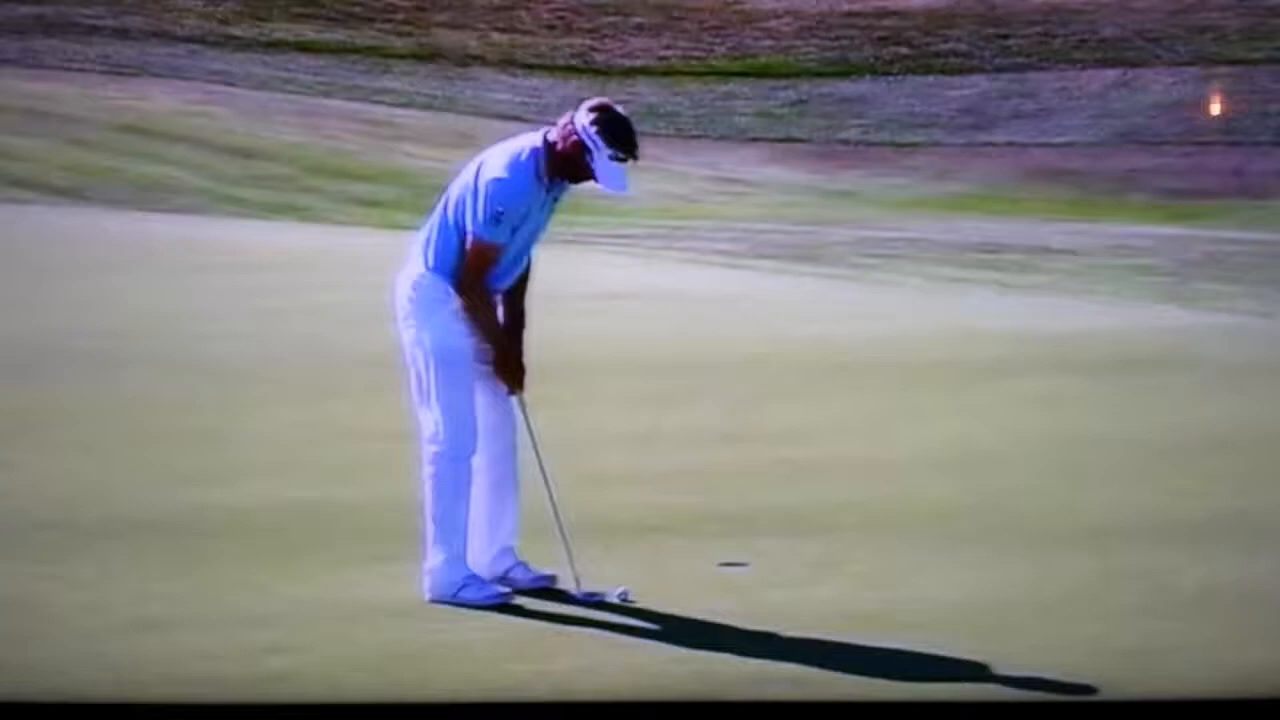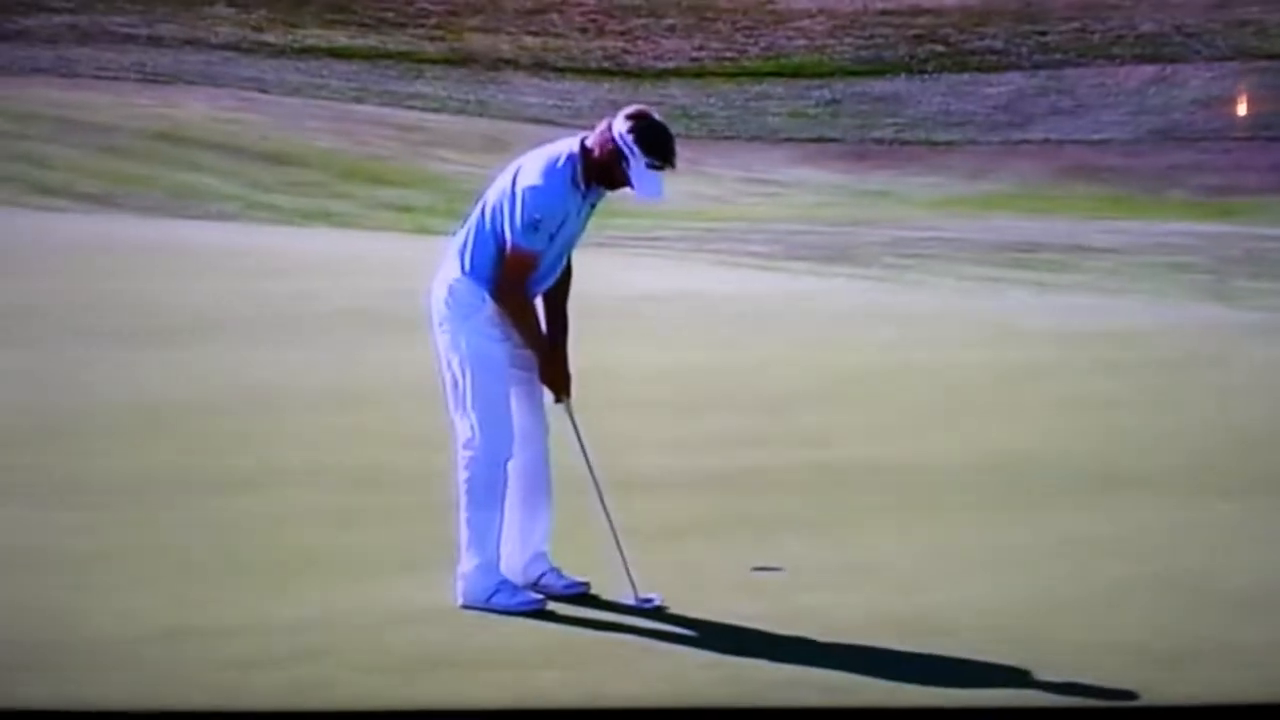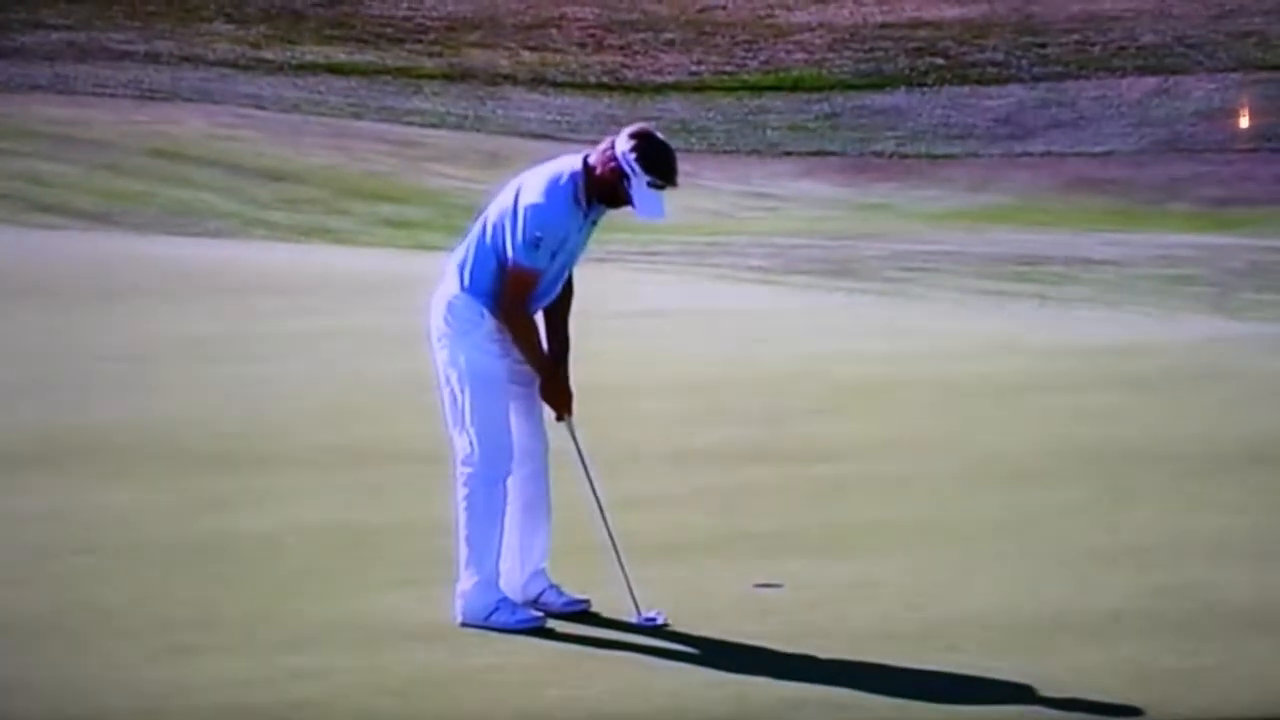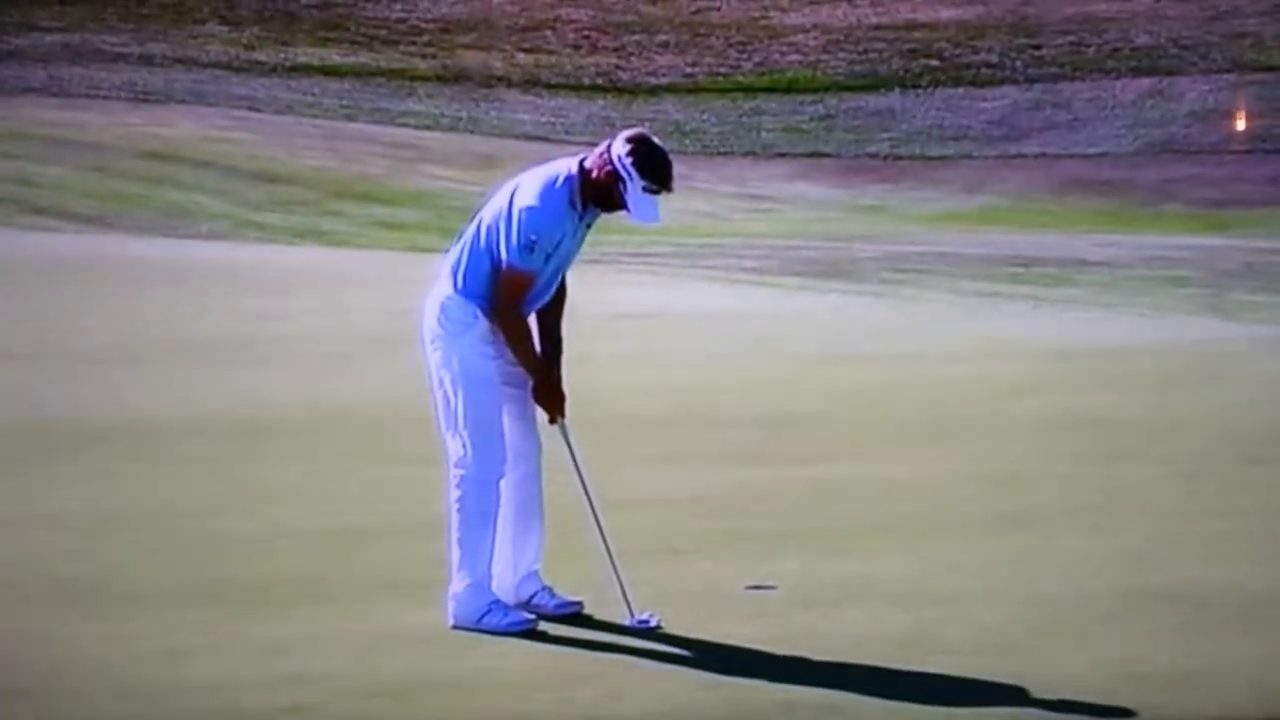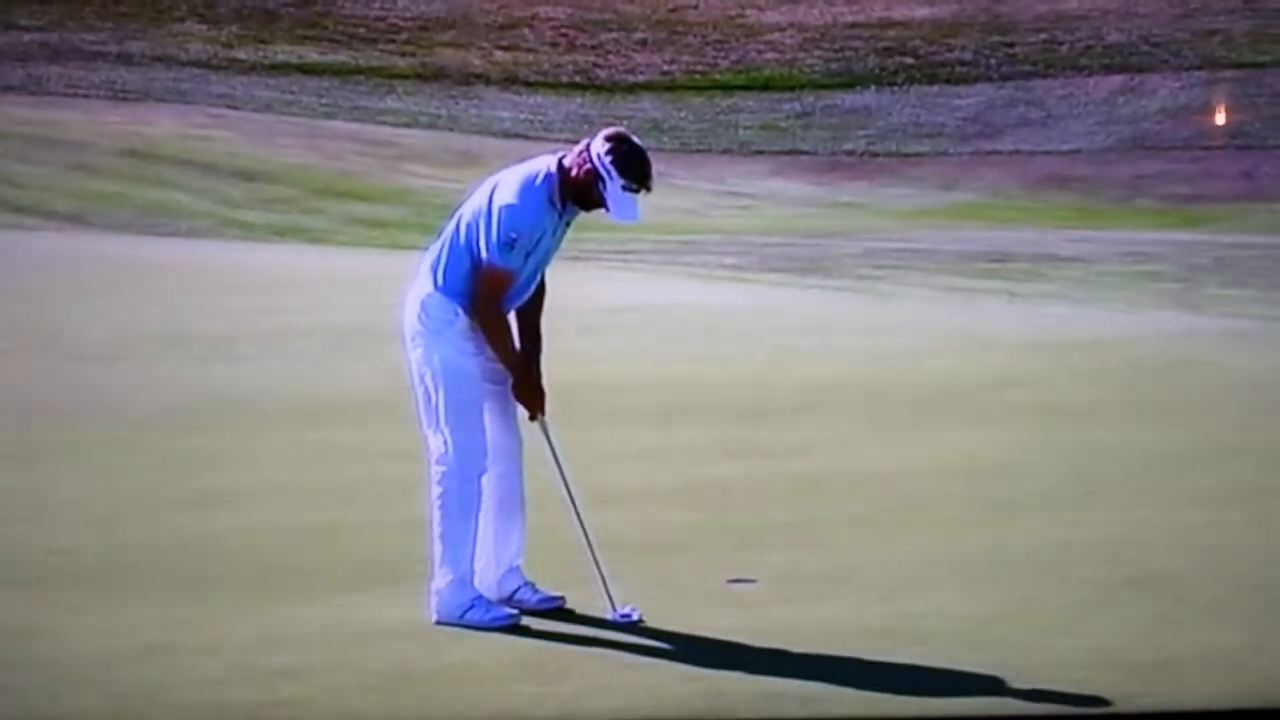
dt=0.7s
person 1, frame 1
left shoulder: (554, 173)
right shoulder: (509, 178)
right elbow: (472, 277)
left wrist: (515, 338)
right wrist: (503, 350)
left hip: (471, 299)
right hip: (437, 296)
left knee: (498, 434)
right knee: (455, 438)
left ankle: (494, 558)
right ankle: (447, 573)
person 1, frame 2
left shoulder: (589, 178)
right shoulder: (545, 185)
right elbow: (511, 285)
left wrist: (558, 347)
right wrist: (547, 356)
left hip: (505, 304)
right hip: (472, 301)
left knee: (530, 439)
right knee: (489, 442)
left ankle: (527, 564)
right ankle: (480, 579)
person 1, frame 3
left shoulder: (590, 194)
right shoulder: (547, 202)
left elbow: (560, 278)
right elbow: (513, 302)
left wrist: (560, 363)
right wrist: (549, 374)
left hip: (504, 320)
right hip: (470, 317)
left knee: (529, 455)
right knee: (488, 459)
left ankle: (526, 581)
right ankle: (479, 596)
person 1, frame 4
left shoulder: (585, 198)
right shoulder: (542, 205)
right elbow: (507, 304)
left wrist: (552, 365)
right wrist: (541, 377)
left hip: (496, 321)
right hip: (463, 319)
left knee: (522, 458)
right knee: (481, 462)
left ankle: (518, 583)
right ankle: (470, 599)
person 1, frame 5
left shoulder: (564, 195)
right shoulder: (522, 203)
right elbow: (488, 302)
left wrist: (533, 362)
right wrist: (521, 374)
left hip: (477, 320)
right hip: (444, 317)
left knee: (503, 454)
right knee: (462, 459)
left ankle: (500, 579)
right ankle: (453, 594)
